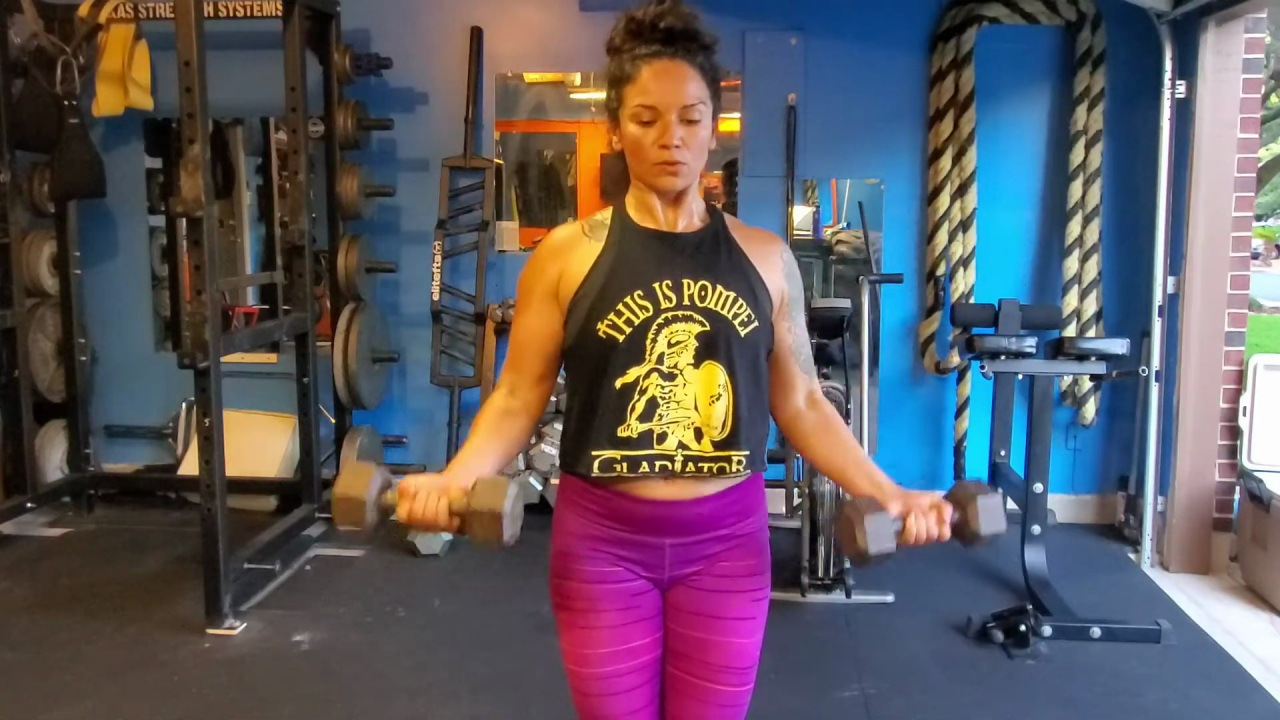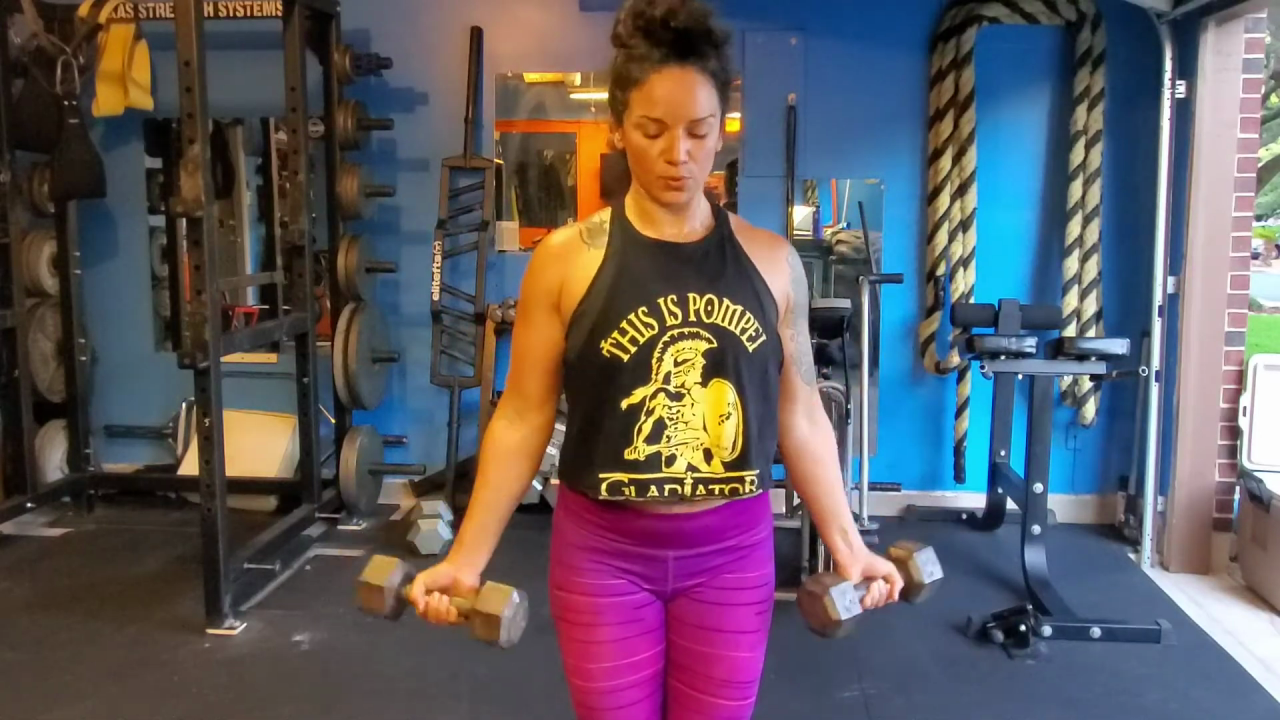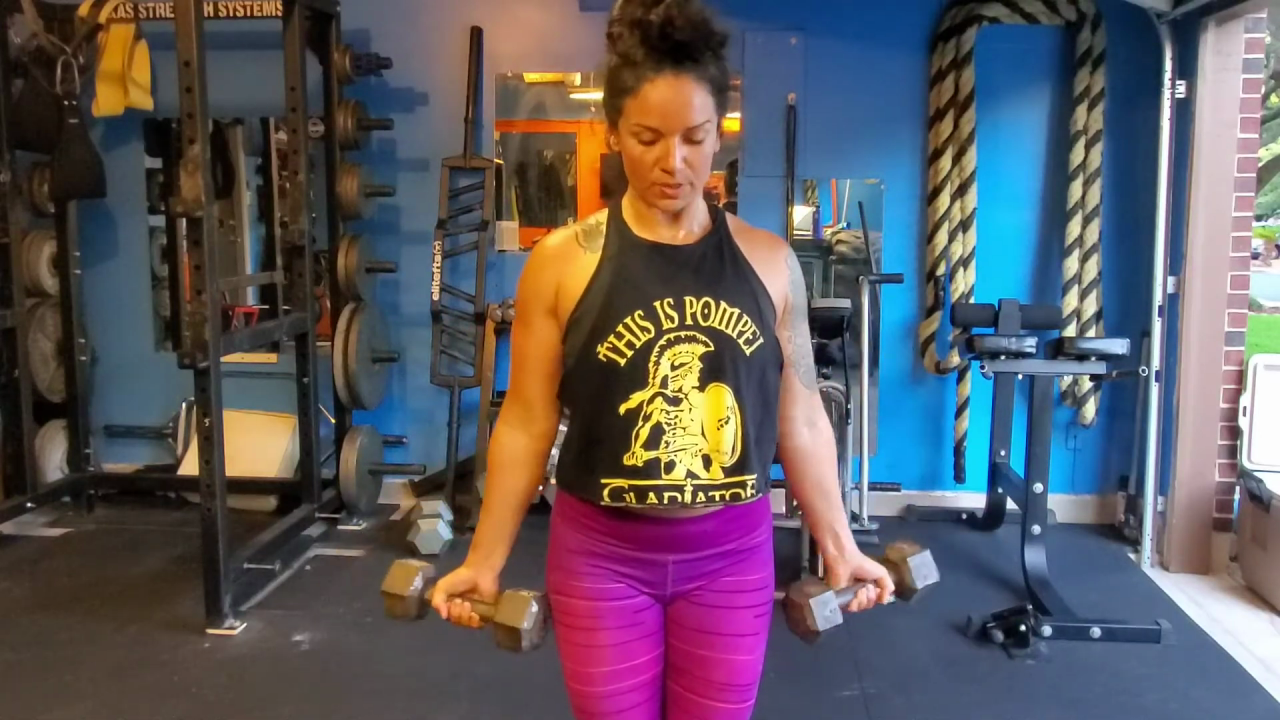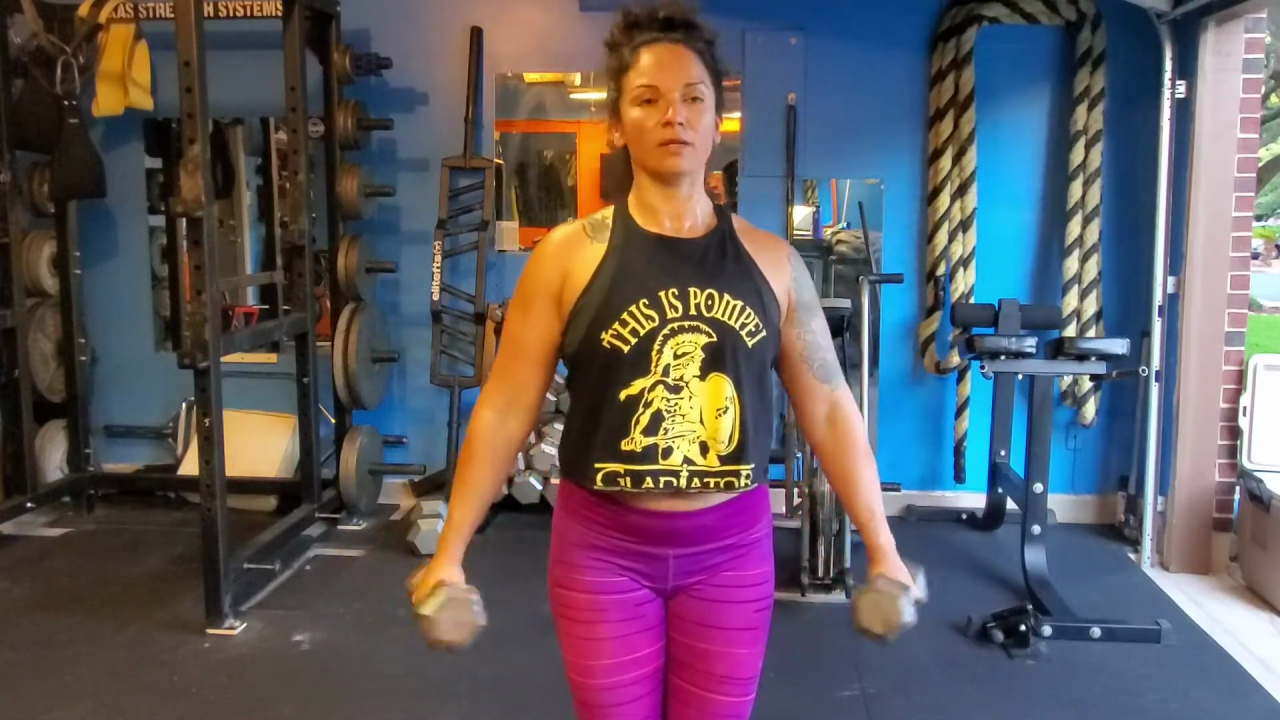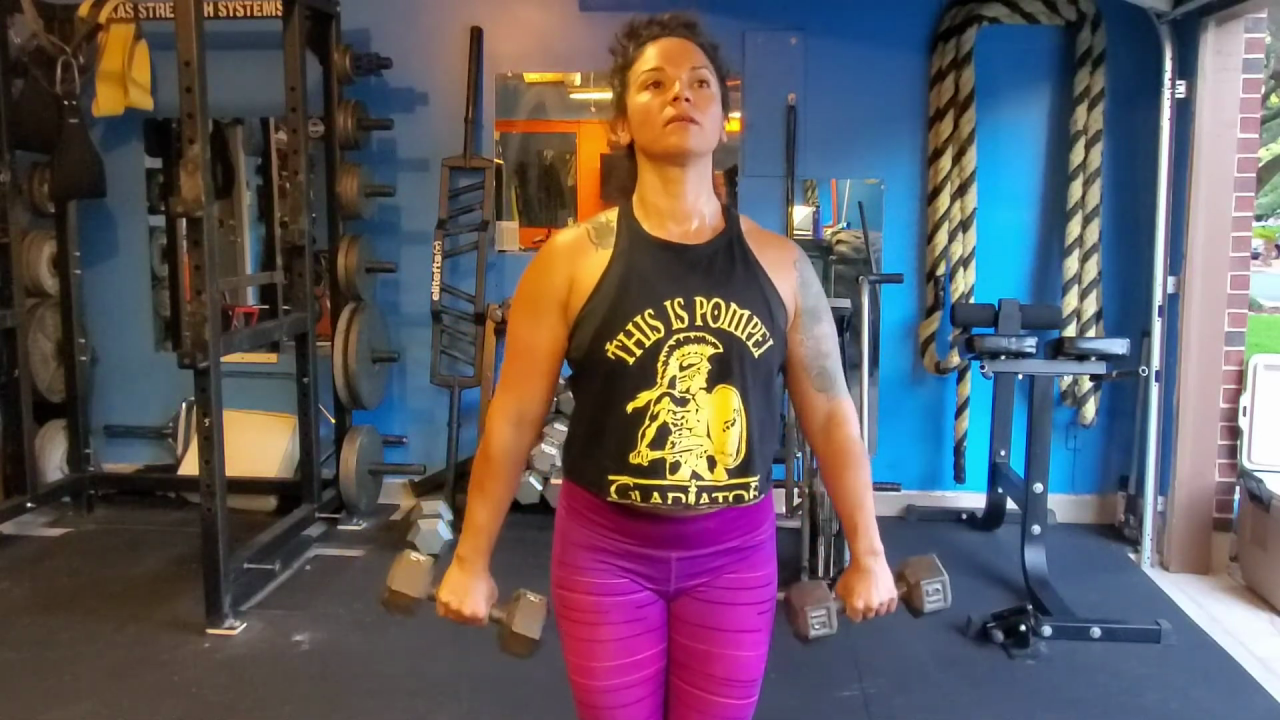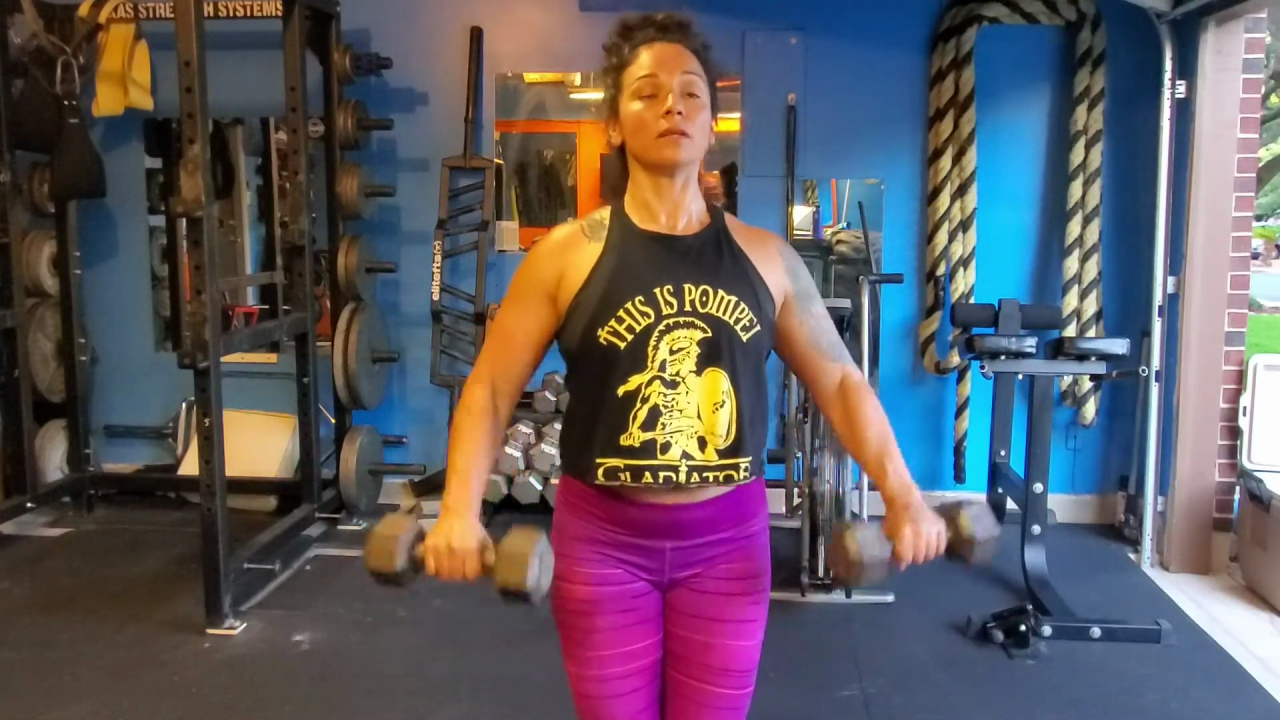
dt=0.4s
person 1, frame 1
left shoulder: (764, 256)
right shoulder: (568, 253)
left elbow: (799, 401)
right elbow: (517, 397)
left wrist: (885, 492)
right wrist: (454, 479)
left hip: (725, 539)
right hip: (602, 537)
person 1, frame 2
left shoulder: (771, 259)
right shoulder: (566, 259)
left elbow: (799, 414)
right elbow: (523, 416)
left wrist: (847, 545)
right wrist: (467, 558)
left hip: (731, 552)
right hip: (602, 551)
person 1, frame 3
left shoulder: (770, 261)
right shoulder: (561, 262)
left elbow: (799, 416)
right elbow: (527, 422)
left wrist: (838, 548)
right wrist: (485, 560)
left hip: (730, 556)
right hip: (600, 554)
person 1, frame 4
left shoulder: (771, 259)
right shoulder: (569, 254)
left elbow: (827, 408)
right elbow: (505, 408)
left wrist: (882, 549)
right wrist: (450, 552)
left hip: (731, 548)
right hip: (603, 546)
person 1, frame 5
left shoulder: (780, 262)
right shoulder: (572, 259)
left elbow: (830, 416)
right elbow: (513, 420)
left wrist: (867, 555)
right wrist: (471, 561)
left hip: (734, 552)
right hip: (605, 549)
person 1, frame 6
left shoulder: (764, 255)
right shoulder: (568, 252)
left elbow: (838, 380)
right elbow: (489, 388)
left wrist: (902, 492)
right wrist: (459, 510)
left hip: (727, 539)
right hip: (603, 538)
